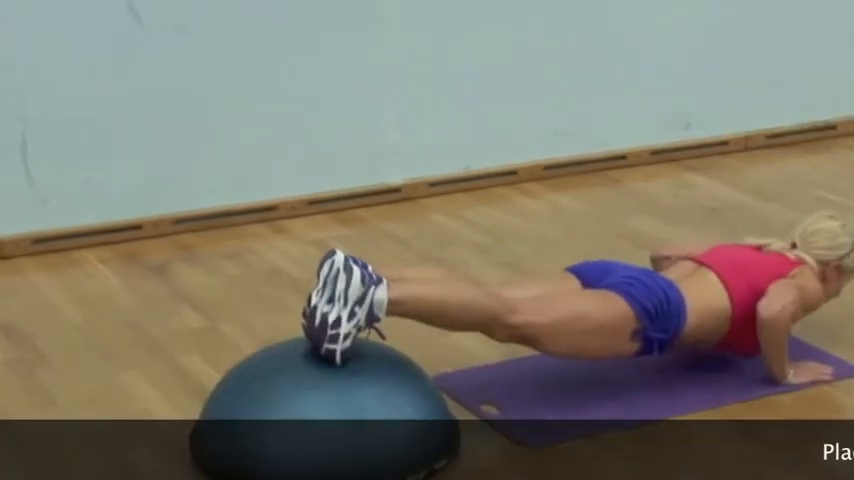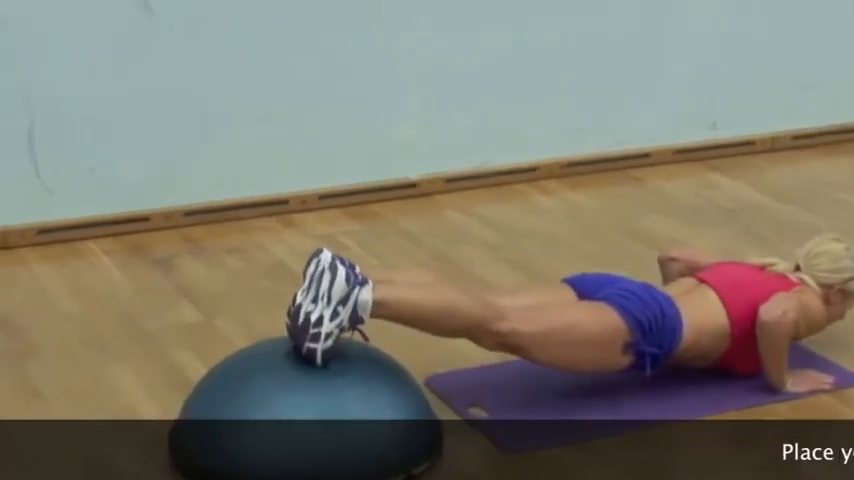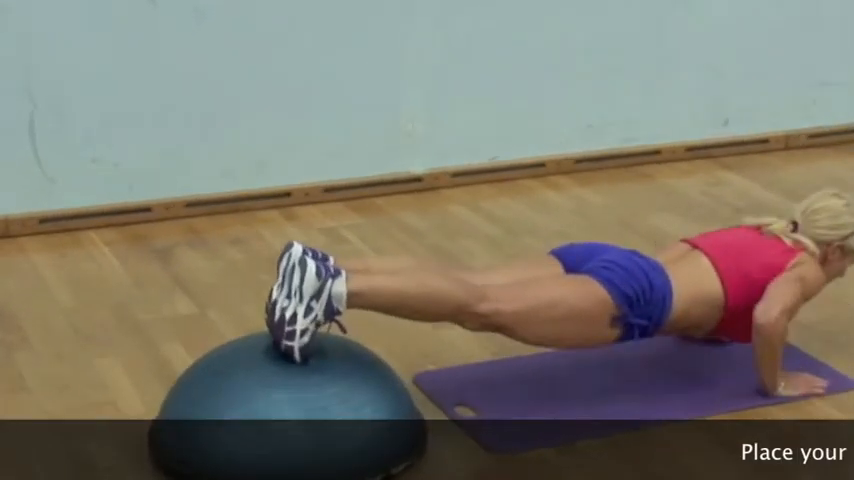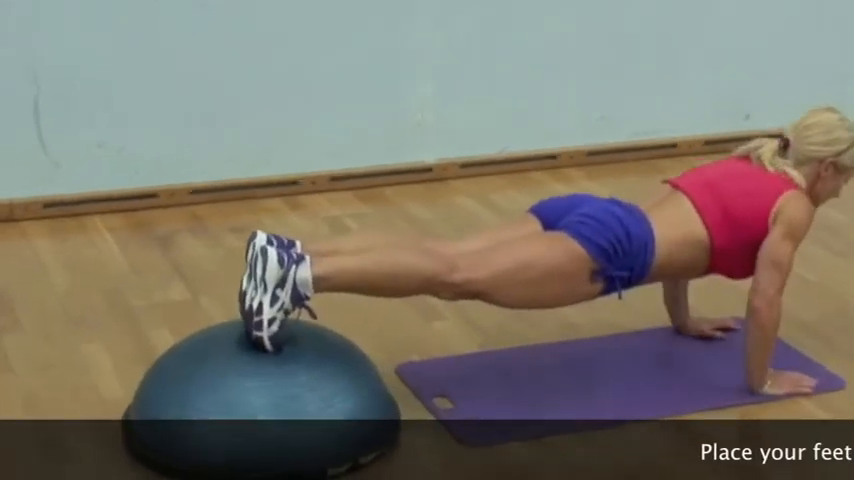
dt=0.4s
person 1, frame 1
left shoulder: (751, 253)
right shoulder: (807, 284)
left elbow: (662, 254)
right elbow: (770, 312)
right wrist: (783, 372)
left hip: (612, 275)
right hip: (646, 309)
left knee: (495, 303)
right knee: (516, 321)
left ankle: (360, 277)
right ankle: (377, 297)
person 1, frame 2
left shoulder: (754, 271)
left elbow: (672, 256)
right elbow: (772, 318)
right wrist: (781, 379)
left hip: (610, 290)
right hip: (641, 326)
left knee: (488, 309)
right knee: (505, 328)
left ankle: (348, 279)
right ankle: (360, 299)
person 1, frame 3
left shoulder: (755, 234)
right shoulder: (807, 269)
right elbow: (767, 319)
left wrist: (688, 320)
right wrist: (774, 384)
left hip: (604, 260)
right hip: (630, 295)
left knee: (468, 287)
right knee: (486, 309)
left ankle: (322, 270)
right ankle: (336, 290)
person 1, frame 4
left shoulder: (740, 167)
right shoulder: (795, 207)
right elbow: (763, 303)
left wrist: (682, 321)
right wrist: (762, 379)
left hip: (583, 213)
right hip: (610, 247)
left knee: (440, 257)
right knee: (459, 277)
left ankle: (288, 253)
right ankle: (301, 276)
